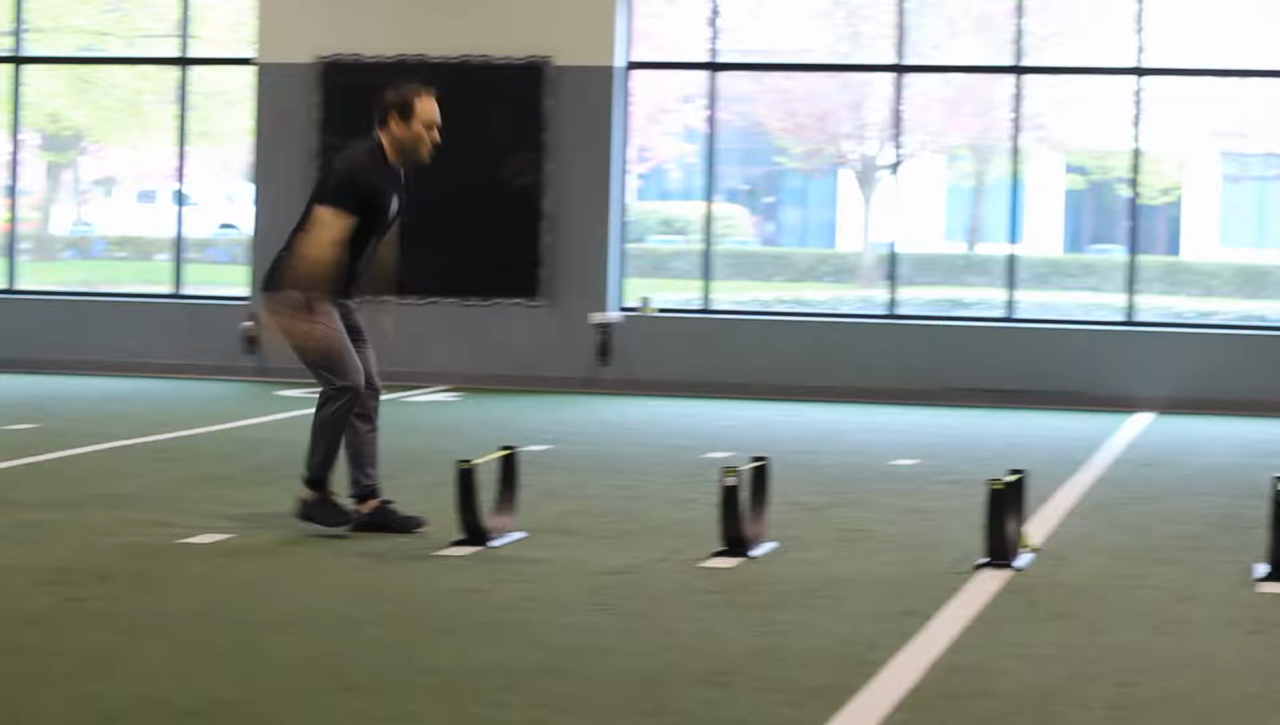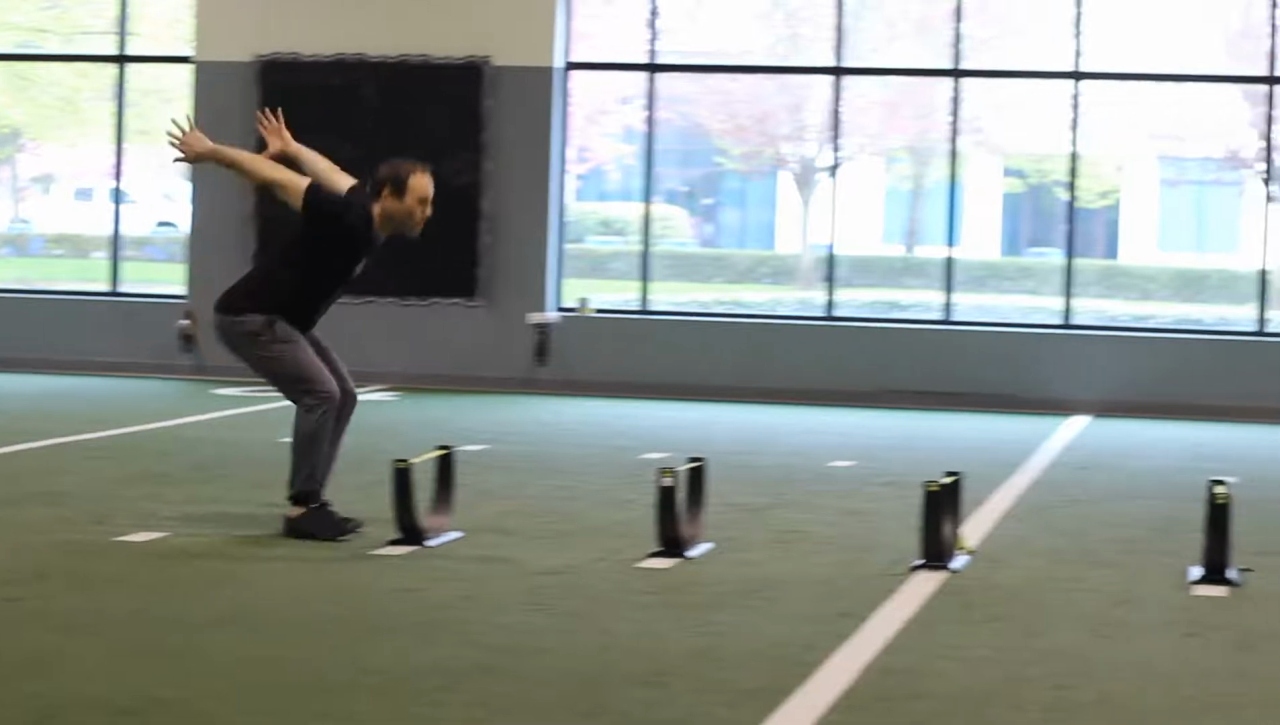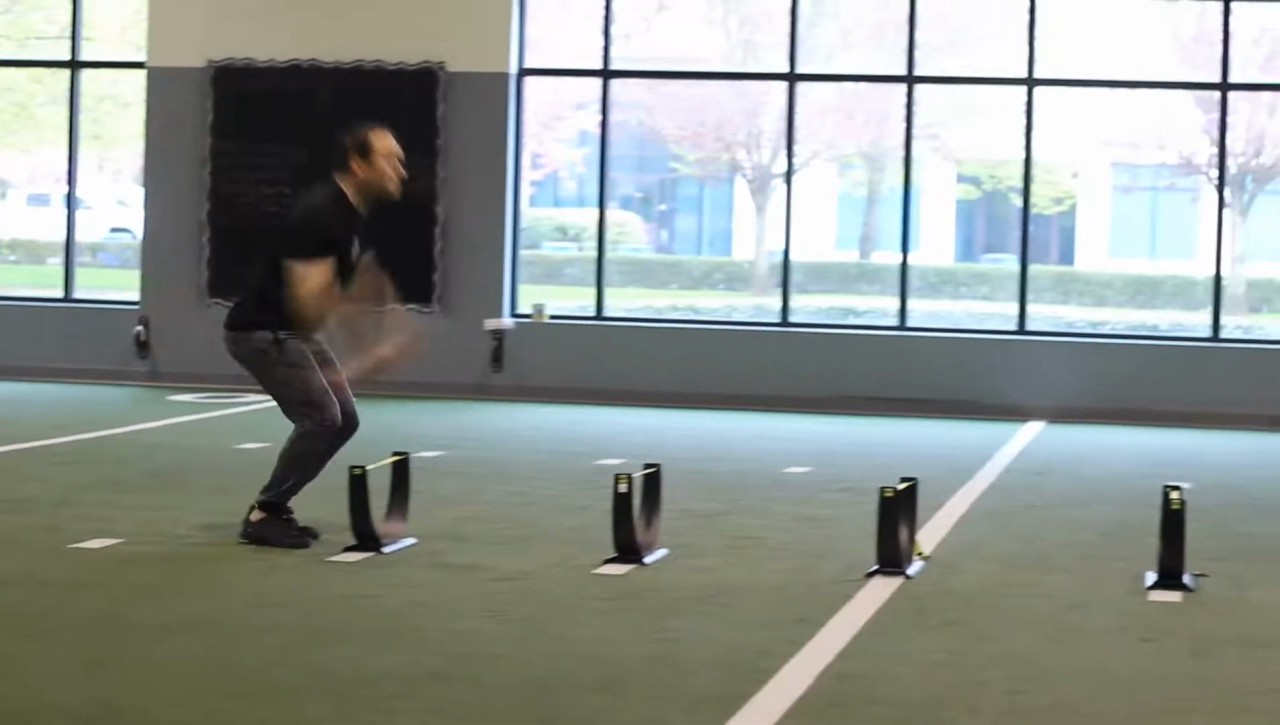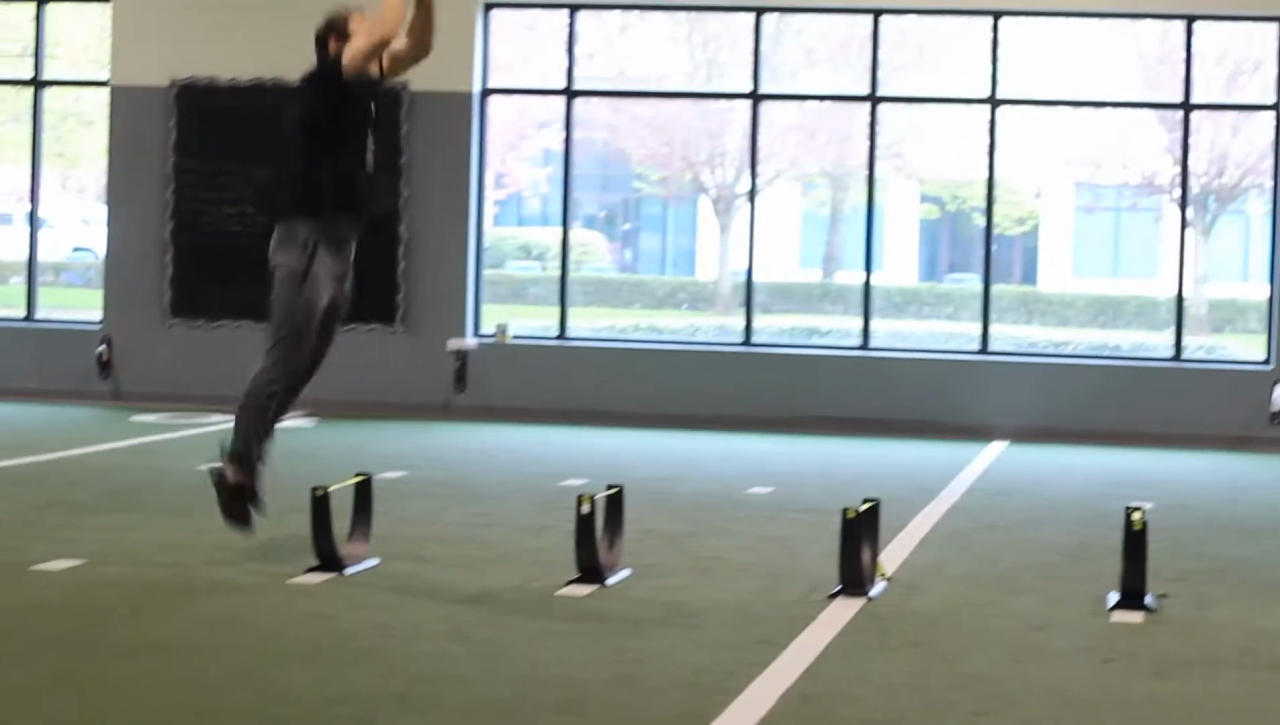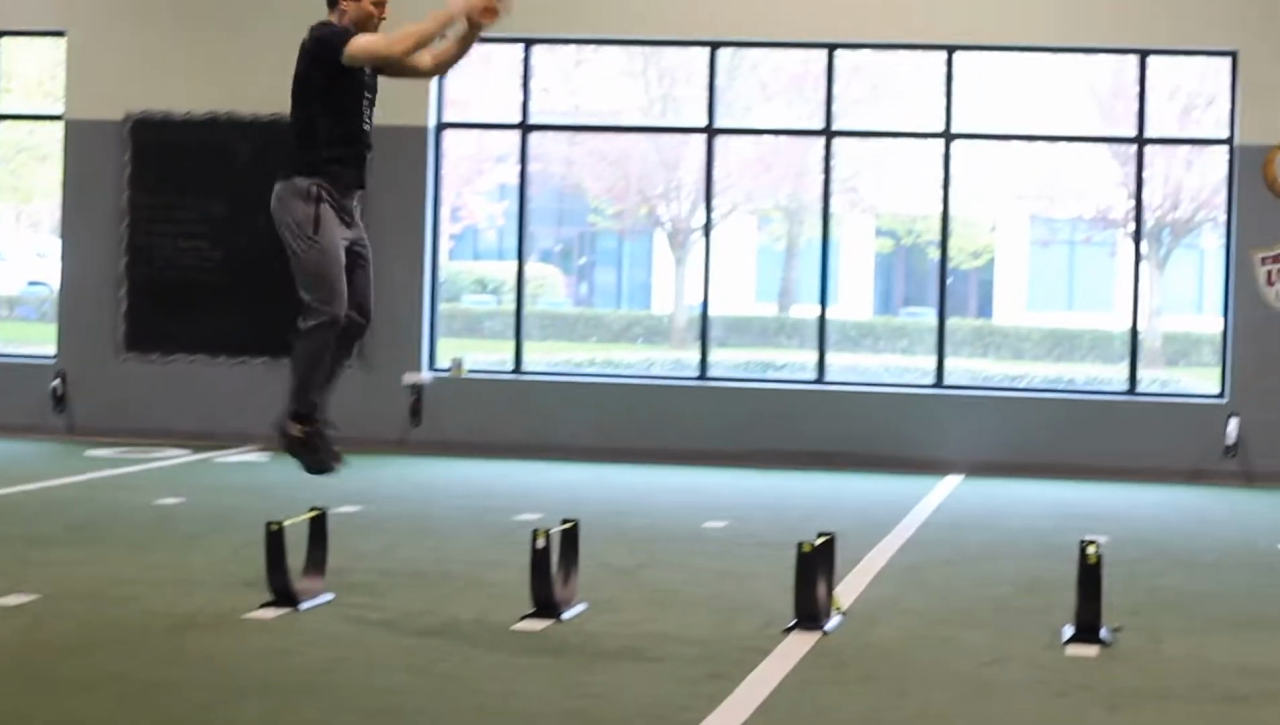
dt=0.2s
person 1, frame 1
left shoulder: (392, 172)
right shoulder: (358, 169)
left elbow: (380, 242)
right elbow: (322, 241)
right wrist: (299, 313)
left hip: (330, 294)
right hip: (297, 292)
left knee: (365, 388)
right knee: (346, 384)
left ankle: (367, 501)
right ankle: (317, 491)
person 1, frame 2
left shoulder: (365, 214)
right shoulder: (345, 216)
left elbow: (332, 173)
right elbow: (276, 176)
left wrist: (287, 146)
right wrist: (210, 152)
left hip: (282, 314)
right hip: (247, 317)
left knee: (341, 396)
right knee: (322, 396)
left ankle: (307, 496)
right ankle: (304, 508)
person 1, frame 3
left shoulder: (347, 208)
right shoulder: (320, 215)
left elbow: (361, 280)
right elbow: (308, 297)
right wrist: (359, 349)
left hip: (292, 332)
right hip: (262, 333)
left knee: (344, 420)
right knee: (323, 418)
left ankle: (276, 506)
right ankle: (265, 516)
person 1, frame 4
left shoulder: (359, 83)
right shoulder: (324, 82)
left elbow: (415, 49)
left hip: (338, 249)
right hip: (307, 244)
left knee: (302, 364)
right knee: (286, 364)
left ankle: (243, 461)
right ankle: (236, 468)
person 1, frame 5
left shoulder: (357, 50)
right shoulder: (324, 40)
left elbow: (430, 65)
right elbow: (394, 49)
left hip: (345, 203)
right hip: (308, 198)
left knee: (354, 320)
right knee: (326, 315)
left ankle: (306, 415)
right ankle: (299, 424)
